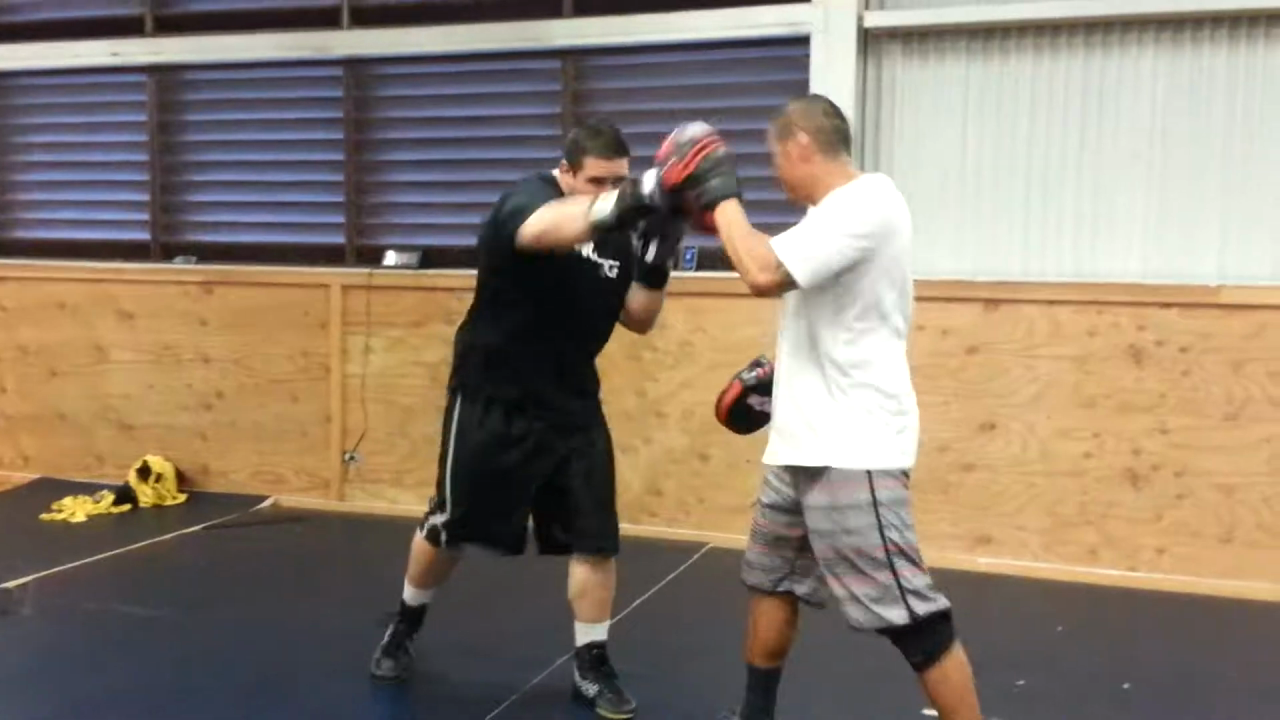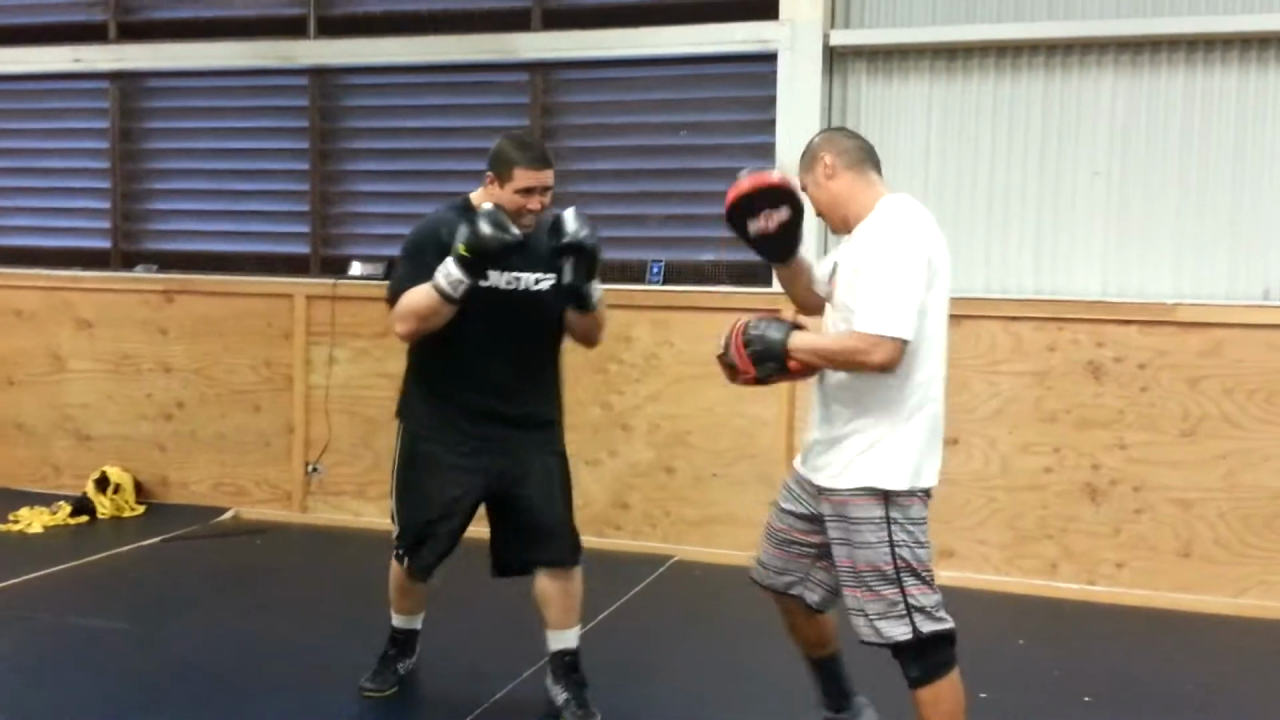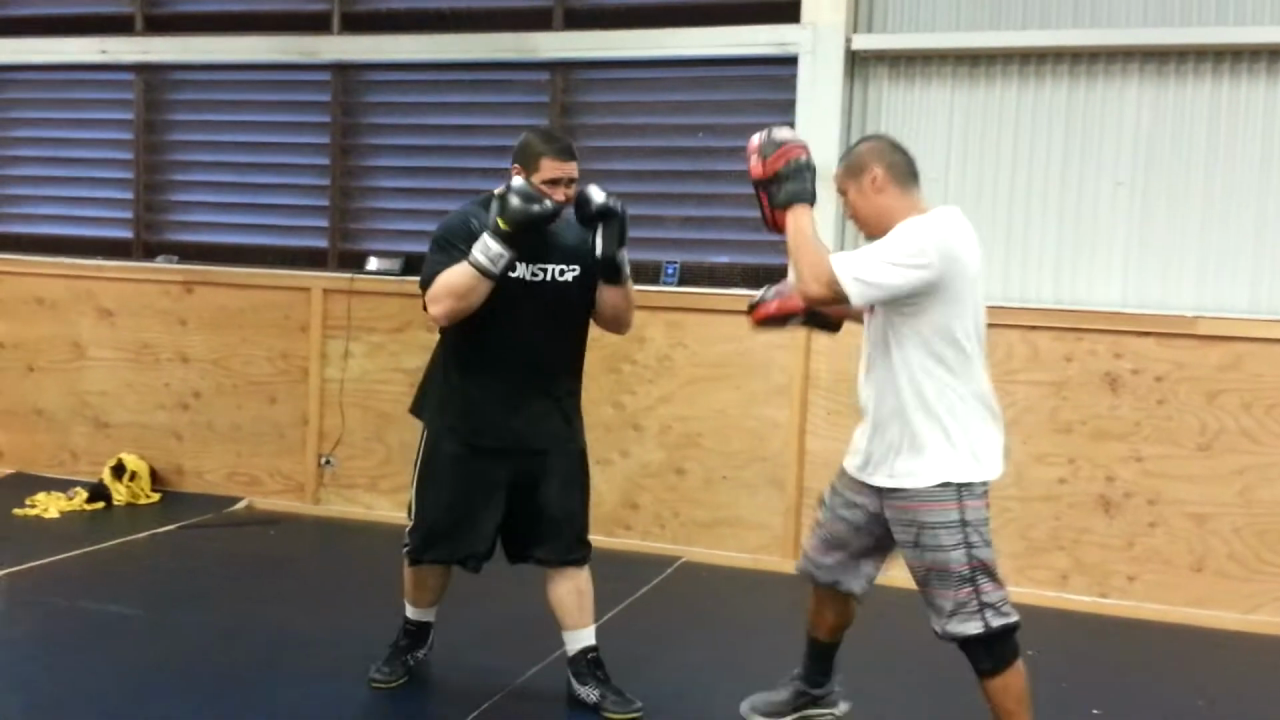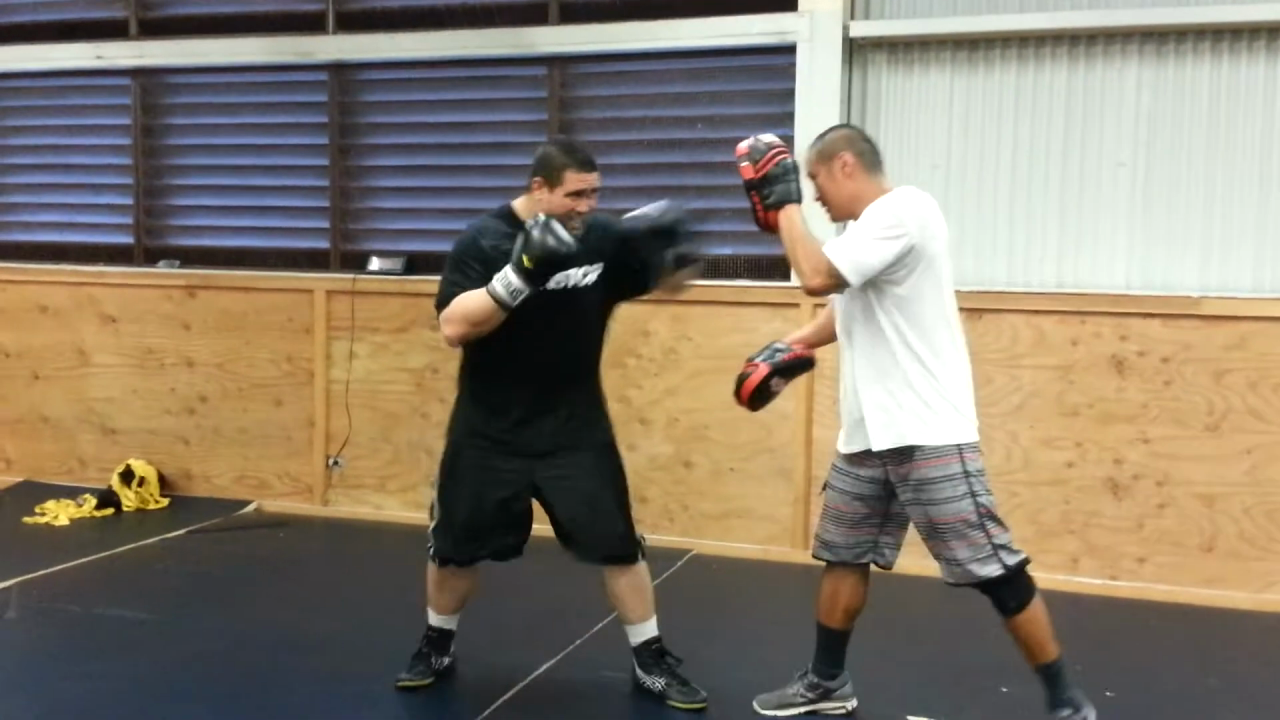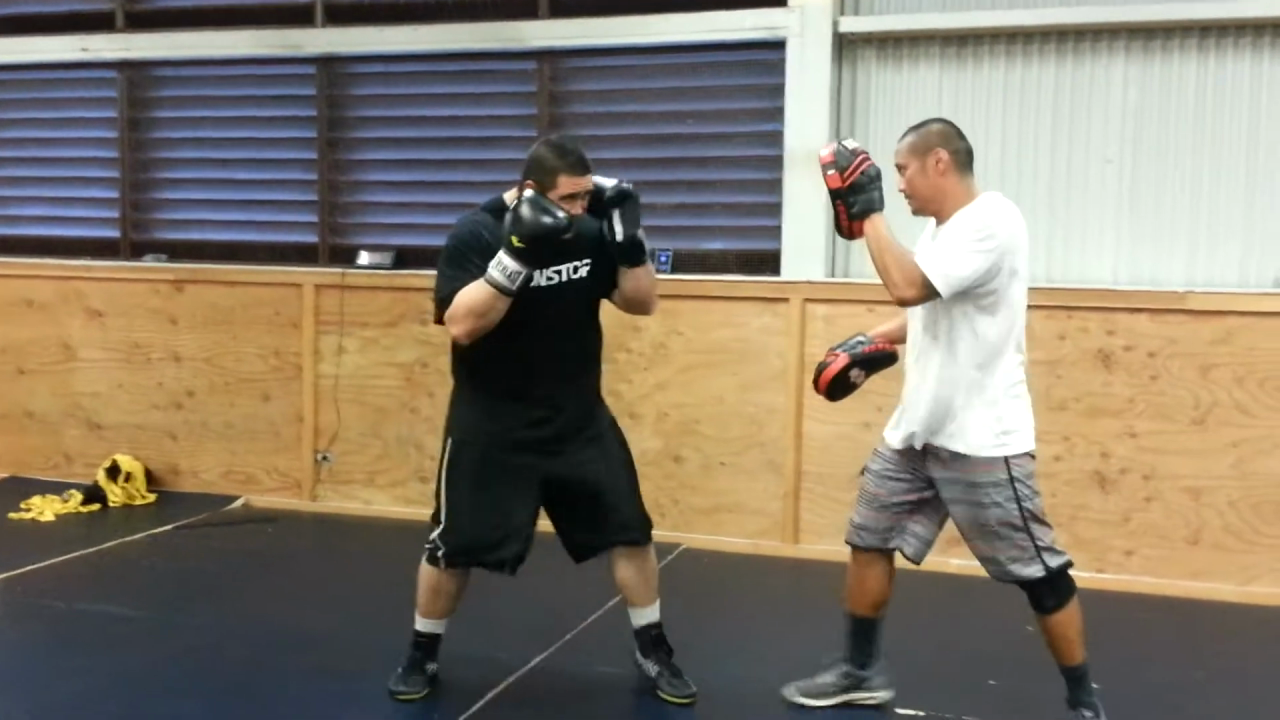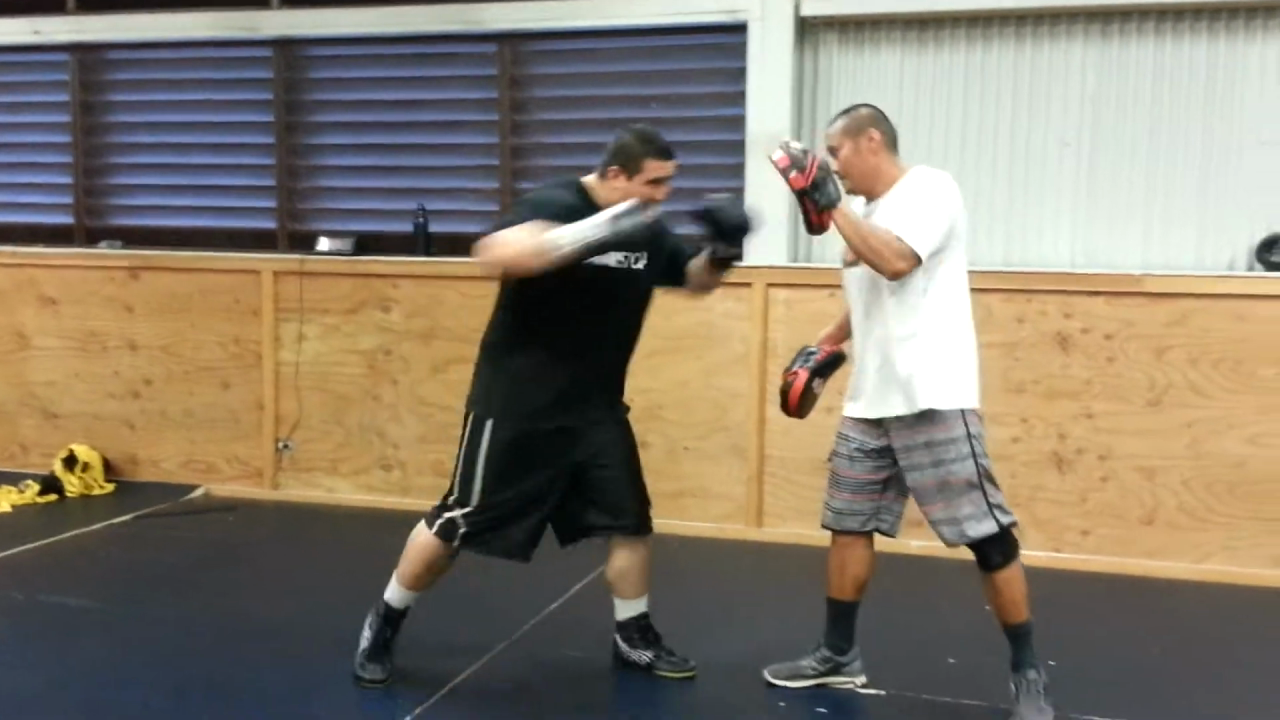
dt=0.4s
person 1, frame 1
left shoulder: (865, 204)
right shoulder: (839, 210)
left elbow: (766, 272)
left wrist: (719, 195)
right wrist: (776, 371)
left hip: (855, 452)
right hip: (805, 444)
left knee: (905, 615)
right knee: (769, 581)
person 1, frame 2
left shoulder: (899, 229)
right shoulder: (855, 239)
left elbow: (881, 348)
right elbow: (814, 300)
left wrist: (790, 344)
right wrist: (781, 247)
left hip: (880, 465)
right hip: (827, 456)
left knee: (914, 633)
right knee: (789, 583)
person 1, frame 3
left shoulder: (933, 237)
right shoulder: (910, 241)
left elbow: (820, 288)
left wrist: (795, 204)
right wrist: (803, 299)
left hip: (939, 469)
right hip: (879, 456)
left knee: (978, 625)
right knee: (830, 573)
person 1, frame 4
left shoulder: (906, 211)
right shoulder: (865, 227)
left elbow: (817, 276)
left wrist: (782, 203)
right wrist: (790, 347)
left hip: (931, 435)
right hip: (868, 434)
left knee: (993, 570)
right knee: (840, 552)
person 1, frame 5
left shoulder: (990, 223)
right shoulder: (943, 228)
left elbow: (905, 287)
left wrist: (866, 212)
right wrist: (871, 343)
left hip: (982, 440)
right hip: (916, 428)
left knee: (1039, 571)
right knee: (868, 540)
right ankle: (861, 670)
person 1, frame 6
left shoulder: (929, 189)
right shoulder: (863, 215)
left elbow: (896, 263)
left wrist: (832, 202)
right wrist: (820, 348)
left hip: (934, 400)
right hip: (869, 402)
left knee: (984, 532)
right knee: (848, 524)
left ankle: (1028, 671)
right ankle: (839, 654)
person 2, frame 1
left shoulder: (619, 227)
right shoulder: (528, 198)
left elbow: (642, 317)
right elbow: (543, 230)
left wrist: (658, 240)
right wrist: (617, 205)
left hip: (571, 407)
right hip: (492, 401)
left knee: (594, 538)
right knee: (450, 525)
left ankle: (592, 666)
right ankle: (405, 622)
person 2, frame 2
left shoulder: (549, 239)
right shoulder: (437, 232)
left elbow: (588, 334)
right elbow: (405, 323)
left wrist: (582, 279)
right wrist: (463, 262)
left hip: (529, 426)
right hip: (441, 426)
left knee: (558, 547)
right knee: (413, 548)
right ankle: (400, 647)
person 2, frame 3
left shoulder: (576, 231)
right shoulder: (464, 226)
left elbow: (618, 319)
right elbow: (441, 307)
left wrist: (611, 248)
right wrist: (502, 236)
left hip: (550, 425)
right hip: (465, 424)
left knee: (564, 548)
right knee: (432, 545)
left ankle: (586, 670)
right ankle: (412, 638)
person 2, frame 4
left shoulder: (600, 237)
right shoulder: (481, 240)
left elbow: (667, 277)
right elbow: (454, 328)
left wrist: (669, 249)
right wrist: (522, 271)
left hip: (573, 428)
right hip: (489, 430)
left knee: (616, 548)
right knee: (454, 545)
left ankle: (653, 661)
right ankle: (436, 646)
person 2, frame 5
left shoulder: (590, 229)
right shoulder: (474, 233)
left elbow: (641, 301)
right elbow: (461, 325)
left wrist: (626, 229)
right wrist: (515, 251)
left hip: (579, 418)
right hip: (490, 425)
left knee: (628, 530)
right knee: (453, 548)
left ankle: (652, 648)
right ankle: (422, 653)
person 2, frame 6
left shoulder: (649, 227)
right shoulder: (553, 207)
left elbow: (699, 279)
right elbow: (498, 253)
left wrist: (724, 244)
right wrist: (598, 230)
left hip: (590, 402)
right hip: (516, 400)
left knee: (626, 520)
right knee: (462, 522)
left ankle: (635, 637)
right ankle: (384, 623)
